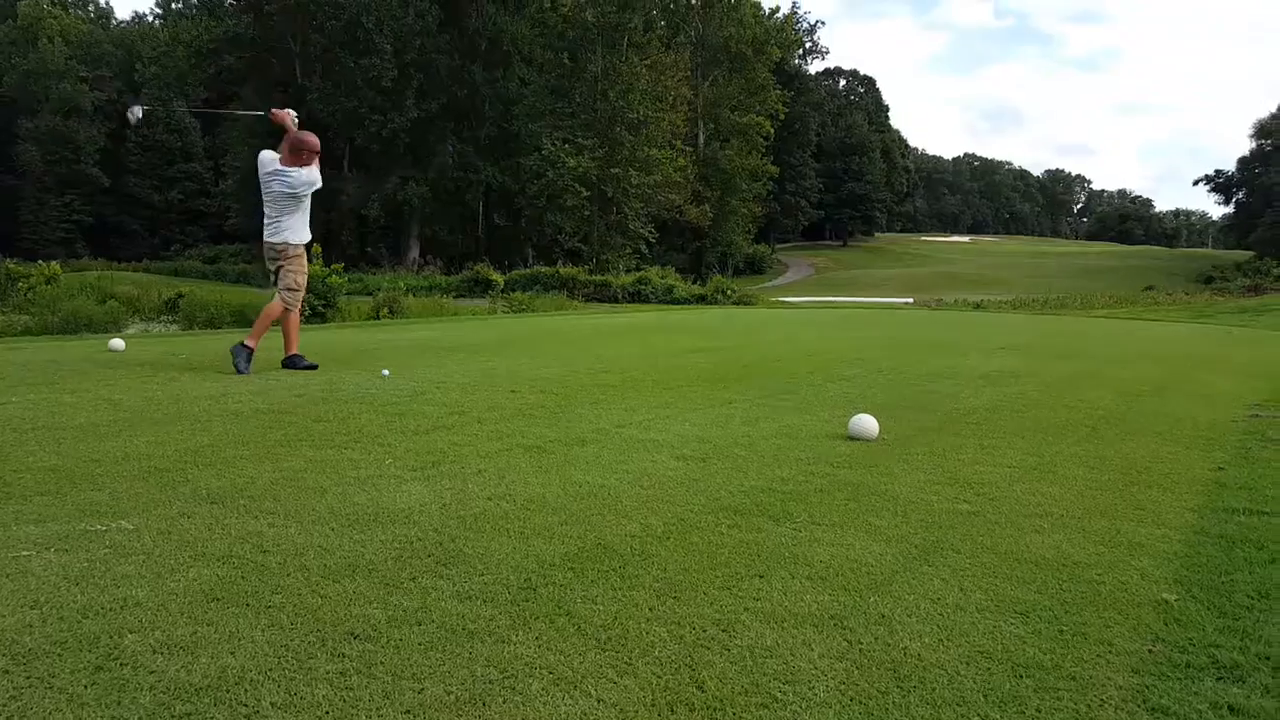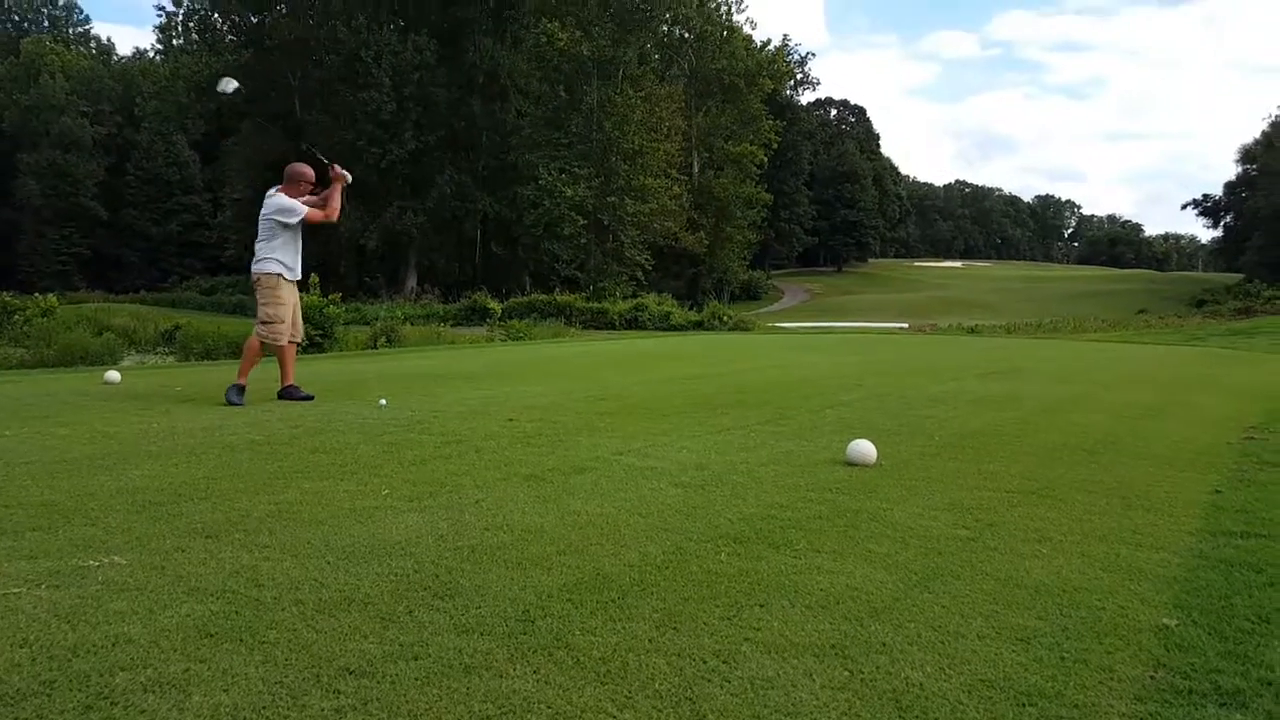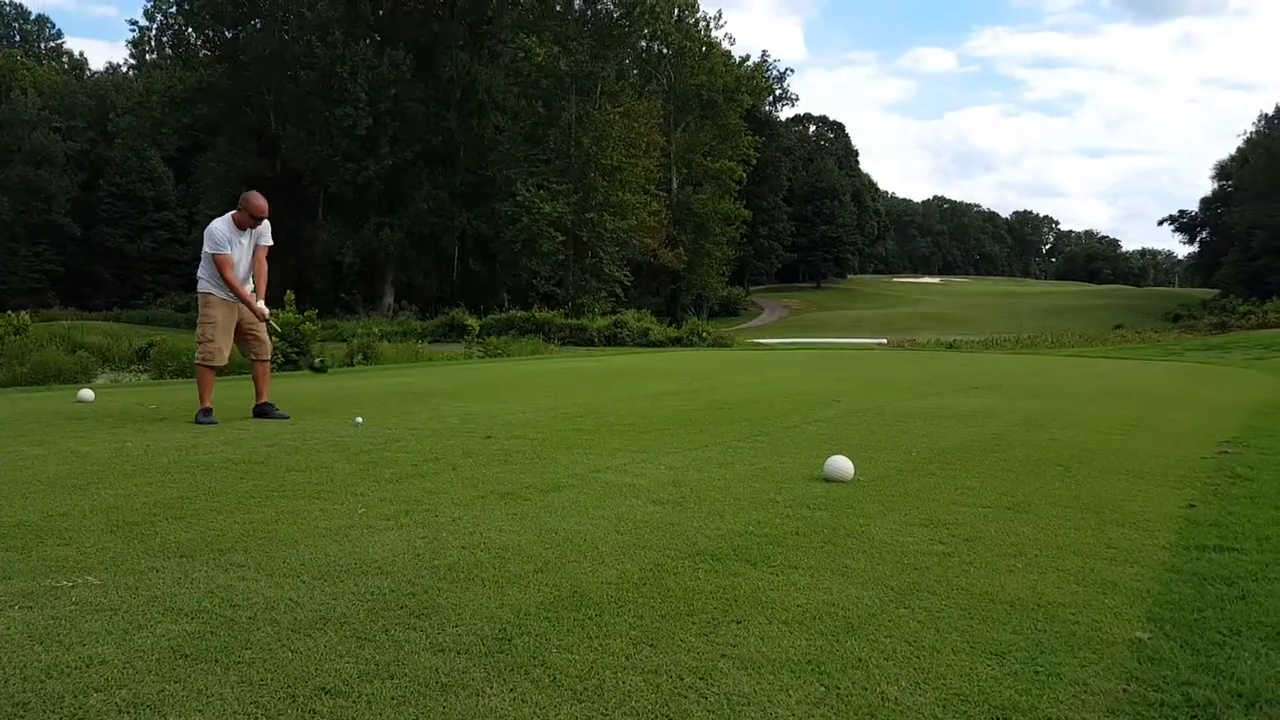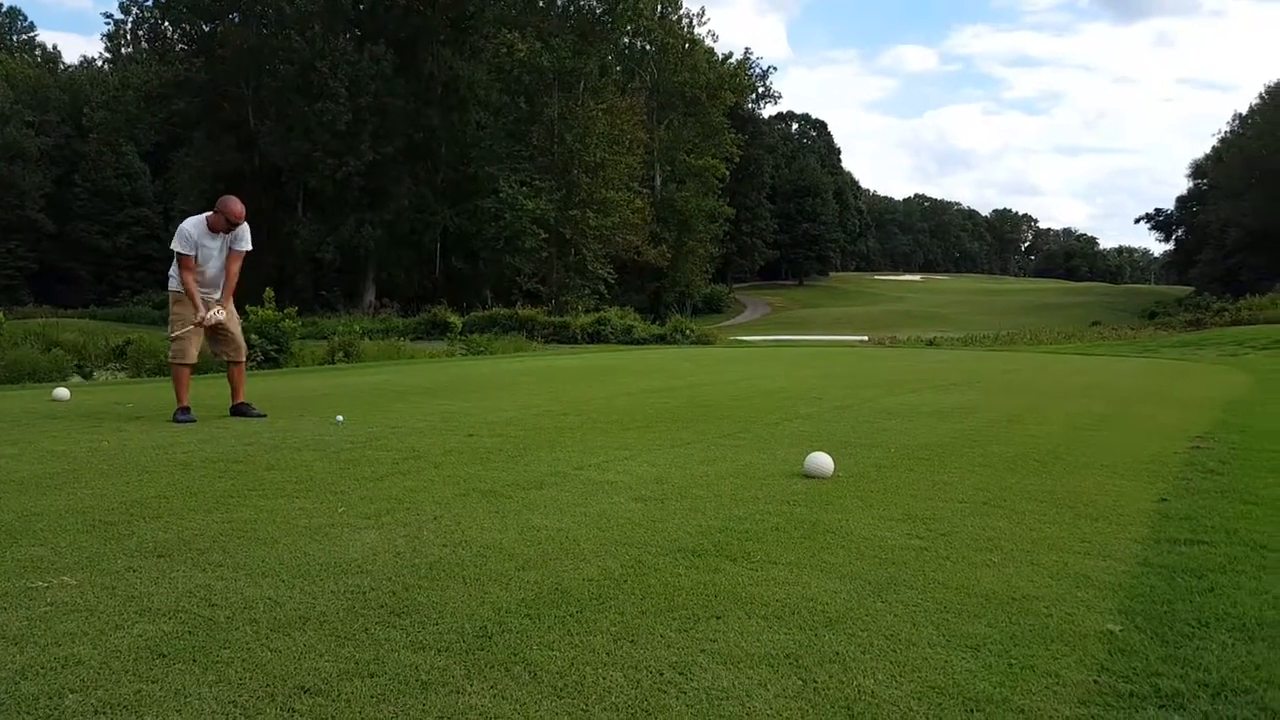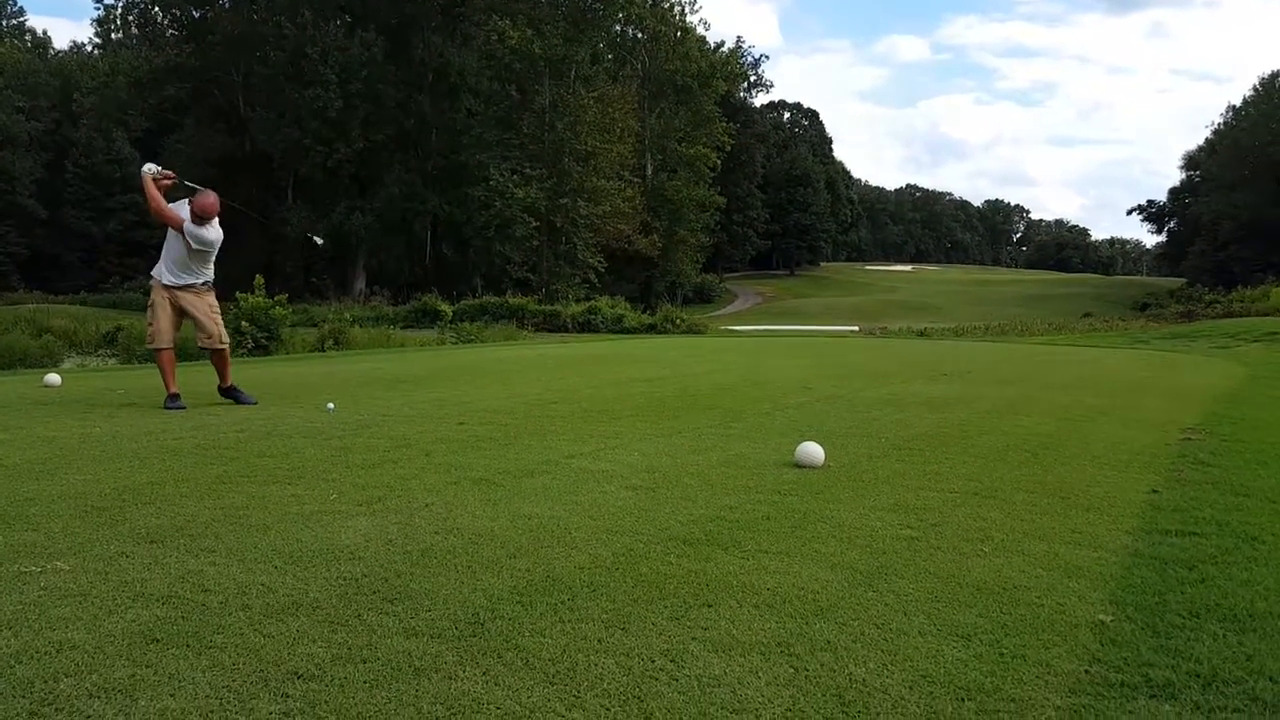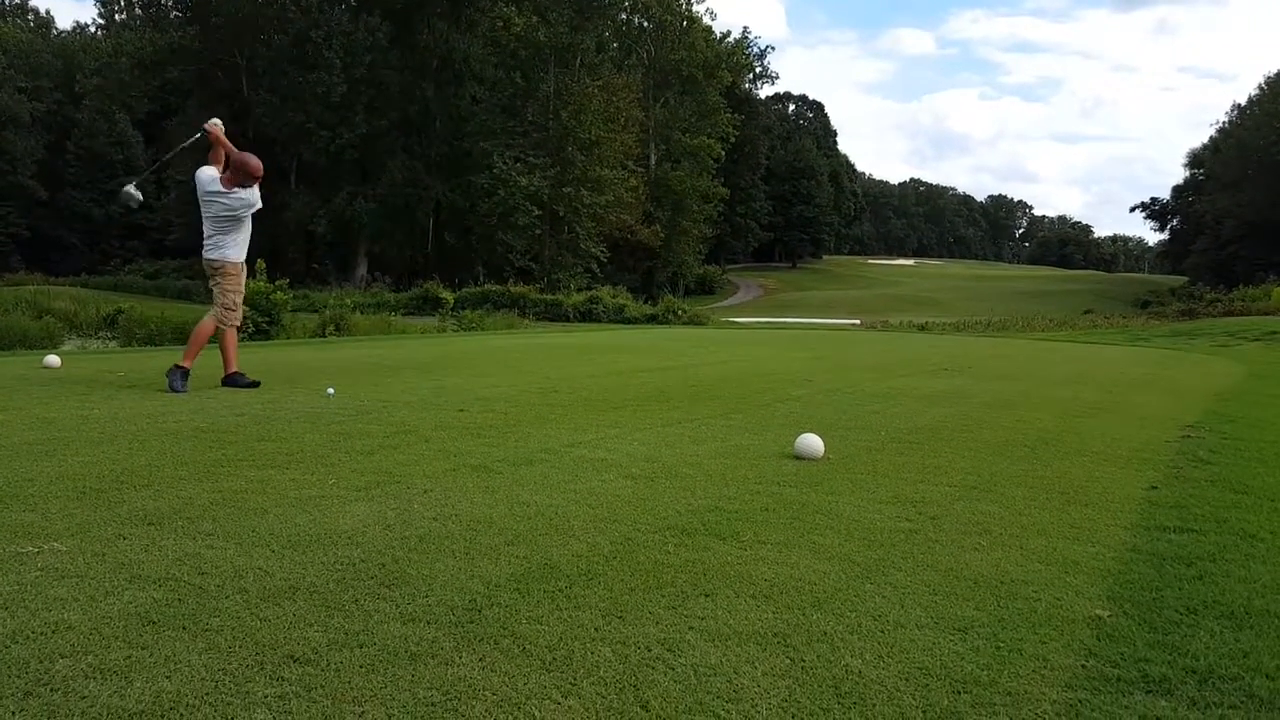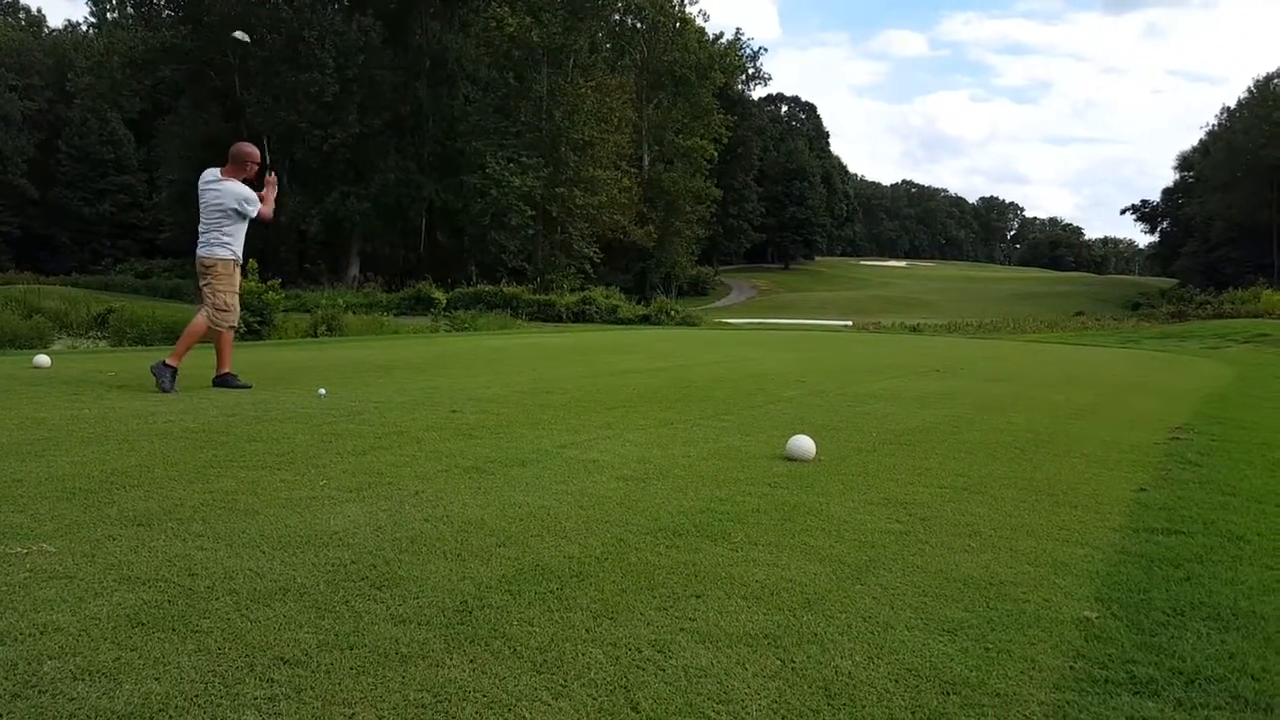
dt=0.7s
person 1, frame 1
left shoulder: (265, 160)
right shoulder: (307, 177)
right elbow: (314, 160)
left wrist: (287, 128)
right wrist: (290, 125)
left hip: (277, 241)
right hip: (291, 245)
left knee: (292, 299)
right knee: (286, 298)
left ankle: (291, 354)
right ankle: (247, 346)
person 1, frame 2
left shoulder: (286, 195)
right shoulder: (283, 203)
left elbow: (321, 203)
right elbow: (330, 217)
left wrist: (335, 185)
right wrist: (338, 183)
left hip: (287, 275)
right hip: (270, 274)
left knee: (291, 332)
right knee: (268, 331)
left ankle: (287, 385)
right ankle: (238, 385)
person 1, frame 3
left shoulder: (263, 226)
right shoulder: (217, 230)
left elbow: (260, 262)
right elbow: (227, 275)
left wrist: (260, 300)
right wrist: (253, 306)
left hip: (247, 296)
right hip: (216, 295)
left knee: (261, 347)
right knee: (211, 351)
left ankle: (262, 403)
right ankle: (205, 408)
person 1, frame 4
left shoulder: (241, 231)
right shoulder: (188, 229)
left elbow: (233, 271)
right elbow: (186, 273)
left wrist: (224, 305)
right wrist: (199, 307)
left hip: (219, 296)
right hip: (187, 295)
left knee: (237, 346)
right knee: (184, 350)
left ankle: (239, 403)
right ankle: (182, 407)
person 1, frame 5
left shoulder: (211, 235)
right shoulder: (183, 206)
right elbow: (157, 212)
left wrist: (147, 179)
right wrist: (159, 187)
left hip: (197, 289)
right hip: (163, 284)
left knee: (216, 337)
right knee: (161, 338)
left ankle: (226, 386)
right ankle: (172, 393)
person 1, frame 6
left shoulder: (204, 177)
right shoulder: (247, 198)
left elbow: (217, 167)
left wrist: (217, 140)
right wrist: (222, 139)
left hip: (214, 257)
right hip: (229, 263)
left knee: (230, 317)
right knee: (218, 315)
left ankle: (231, 372)
right ankle: (182, 368)
person 1, frame 7
left shoulder: (208, 176)
right shoulder: (241, 194)
right elbow: (267, 214)
left wrist: (260, 193)
right wrist: (271, 191)
left hip: (210, 257)
right hip: (222, 261)
left knee: (227, 318)
right knee: (211, 315)
left ankle: (223, 373)
right ankle: (169, 364)
